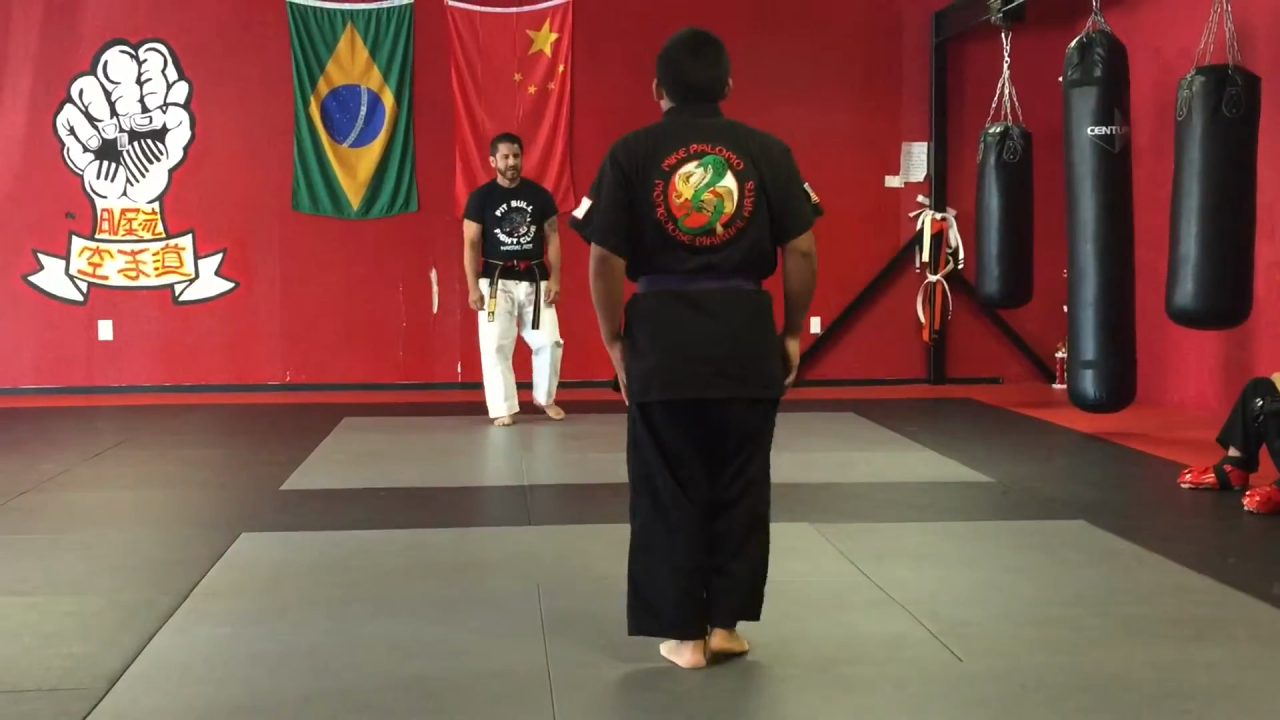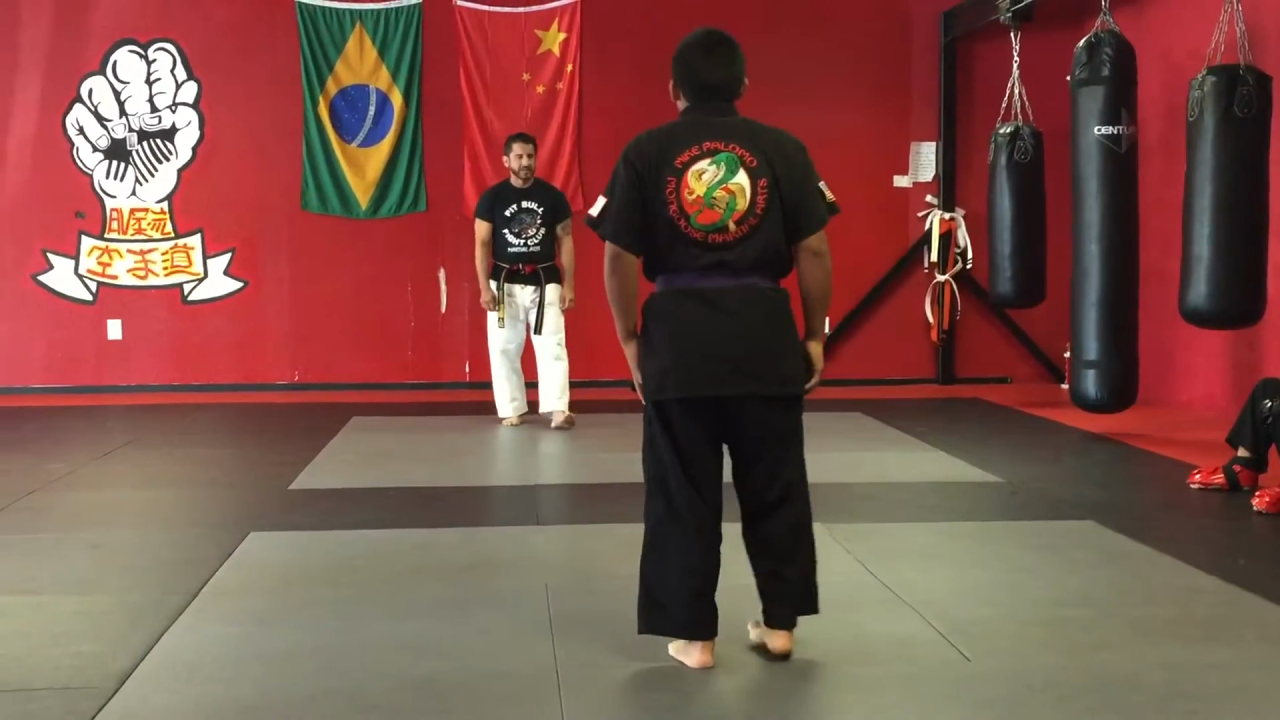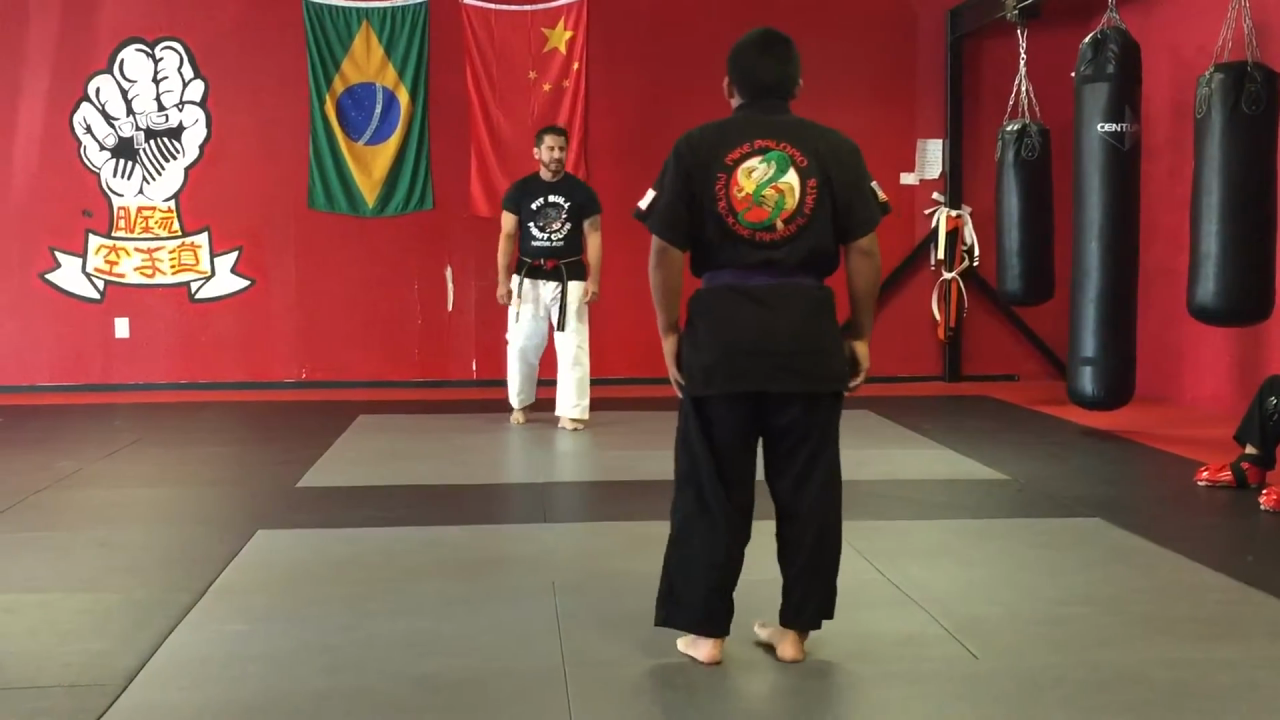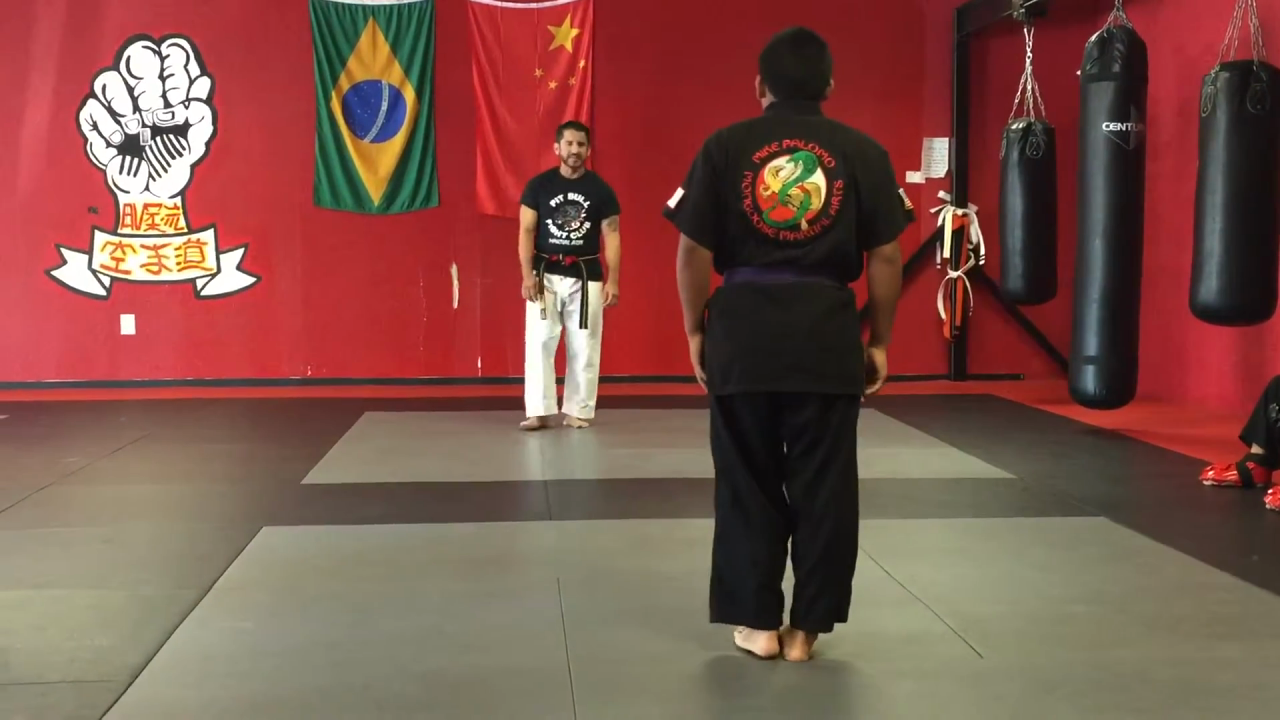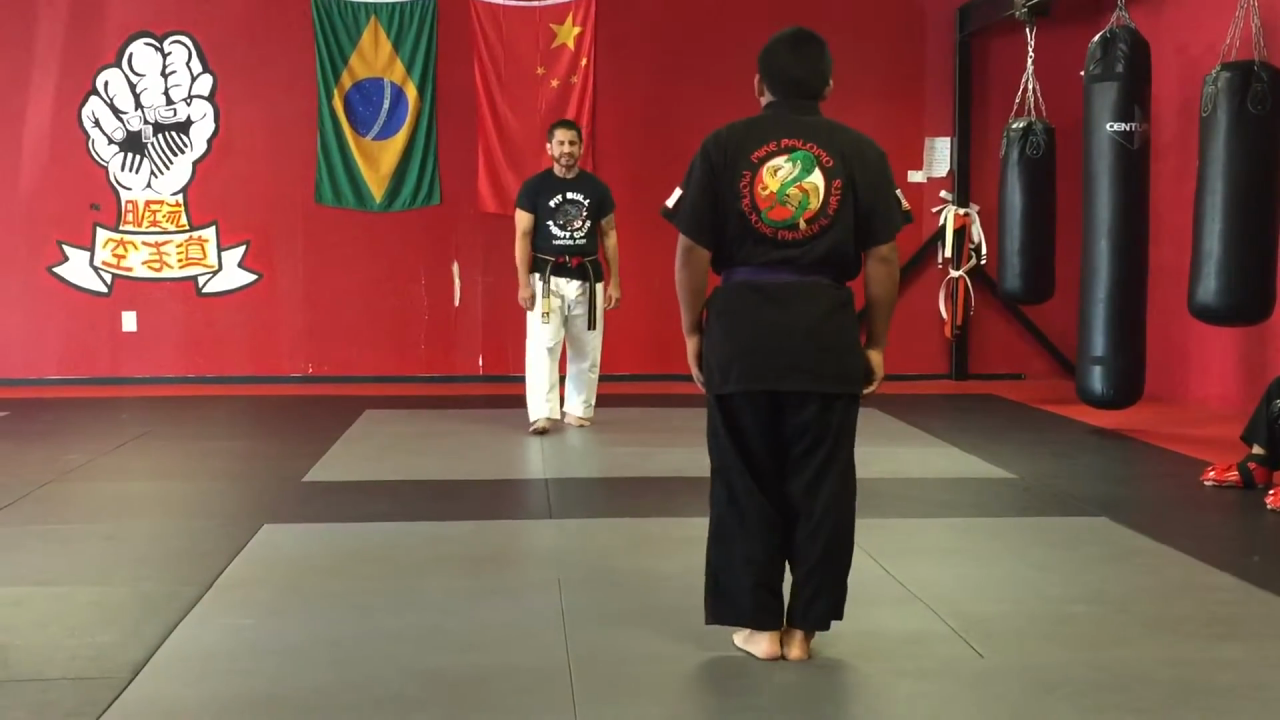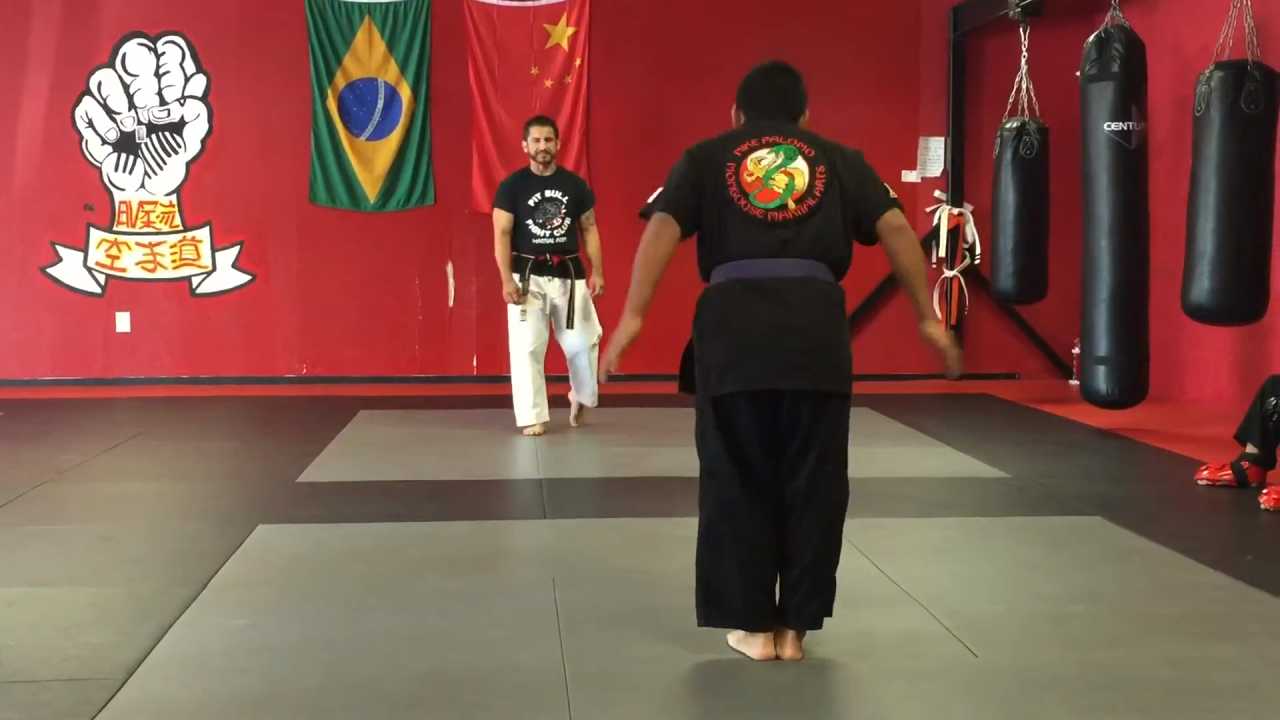
dt=0.4s
person 1, frame 1
left shoulder: (631, 153)
right shoulder: (766, 151)
left elbow: (605, 259)
right elbow: (801, 251)
left wrist: (616, 341)
right wrist: (792, 334)
left hip: (662, 335)
right hip: (745, 333)
left knee: (668, 490)
right knee: (741, 487)
left ankle: (684, 633)
right ankle: (726, 623)
person 1, frame 2
left shoulder: (645, 152)
right shoulder: (782, 149)
left elbow: (619, 257)
right elbow: (814, 251)
left wrist: (631, 338)
right wrist: (815, 335)
left hip: (678, 334)
right hip: (764, 331)
left knee: (681, 491)
right knee: (775, 486)
left ankle: (692, 633)
right ankle: (779, 623)
person 1, frame 3
left shoulder: (696, 147)
right shoulder: (835, 149)
left elbow: (665, 252)
right elbow: (863, 251)
left wrist: (670, 332)
right wrist: (860, 334)
left hip: (720, 331)
right hip: (807, 332)
left knee: (711, 487)
right knee: (808, 487)
left ankle: (704, 628)
right ankle: (794, 627)
person 1, frame 4
left shoulder: (725, 146)
right shoulder: (862, 152)
left elbow: (693, 251)
right elbow: (886, 257)
left wrist: (695, 331)
right wrist: (880, 342)
left hip: (743, 330)
right hip: (827, 334)
left knee: (747, 484)
right knee: (824, 487)
left ankle: (758, 622)
right ankle: (805, 627)
person 1, frame 5
left shoulder: (723, 145)
right shoulder: (860, 152)
left elbow: (691, 252)
right elbow: (882, 258)
left wrist: (693, 331)
right wrist: (876, 342)
left hip: (741, 332)
right hip: (825, 336)
left knee: (745, 484)
right knee: (822, 486)
left ankle: (758, 623)
right ankle: (803, 626)
person 1, frame 6
left shoulder: (705, 156)
right shoulder: (839, 158)
left elbow: (663, 227)
right elbow: (895, 229)
left wrist: (632, 314)
right wrist: (927, 315)
left hip: (732, 329)
right hip: (815, 328)
left knee: (736, 483)
right knee: (815, 483)
left ankle: (752, 624)
right ankle: (795, 626)
person 2, frame 1
left shoulder: (540, 194)
right shoulder: (480, 198)
left elbow: (552, 237)
right elbow: (471, 245)
left wrist: (554, 278)
right wrist: (473, 286)
left hip: (535, 278)
right hip: (497, 281)
left knee: (548, 342)
right knee: (496, 347)
left ankle: (545, 398)
right ankle: (503, 410)
person 2, frame 2
left shoulder: (553, 196)
right shoulder: (492, 198)
left elbow: (565, 241)
right elbow: (482, 244)
left wrist: (568, 284)
right wrist: (485, 287)
left hip: (545, 282)
right hip: (505, 283)
left knee: (552, 346)
right knee: (504, 350)
left ankle: (557, 410)
right ankle: (511, 410)
person 2, frame 3
left shoulder: (582, 191)
right shoulder: (519, 190)
left elbow: (593, 236)
right elbow: (508, 235)
left wrist: (594, 279)
right wrist: (502, 280)
left hip: (570, 277)
right hip: (528, 277)
left knee: (572, 346)
right knee: (522, 345)
left ankle: (570, 413)
right ankle: (520, 404)
person 2, frame 4
left shoulder: (601, 190)
right shoulder: (539, 185)
left elbow: (611, 236)
right elbow: (526, 230)
left wrist: (613, 280)
right wrist: (527, 274)
left hip: (585, 276)
right hip: (545, 273)
left knee: (584, 347)
right knee: (540, 341)
left ankle: (578, 411)
right ankle: (539, 410)
person 2, frame 5
left shoulder: (597, 188)
right shoulder: (534, 187)
left elbow: (609, 236)
right elbow: (523, 236)
left wrist: (614, 281)
right wrist: (524, 282)
left hip: (588, 277)
right hip: (547, 276)
left knee: (587, 350)
right knee: (542, 345)
left ankle: (578, 410)
right ankle: (542, 414)
person 2, frame 6
left shoulder: (575, 184)
right shoulder: (512, 186)
left elbow: (589, 230)
right elbow: (502, 234)
left wrist: (596, 272)
right wrist: (507, 279)
left hip: (570, 274)
right hip: (528, 275)
left knee: (584, 342)
right knee: (527, 348)
left ankle: (581, 398)
right ankle: (532, 417)
